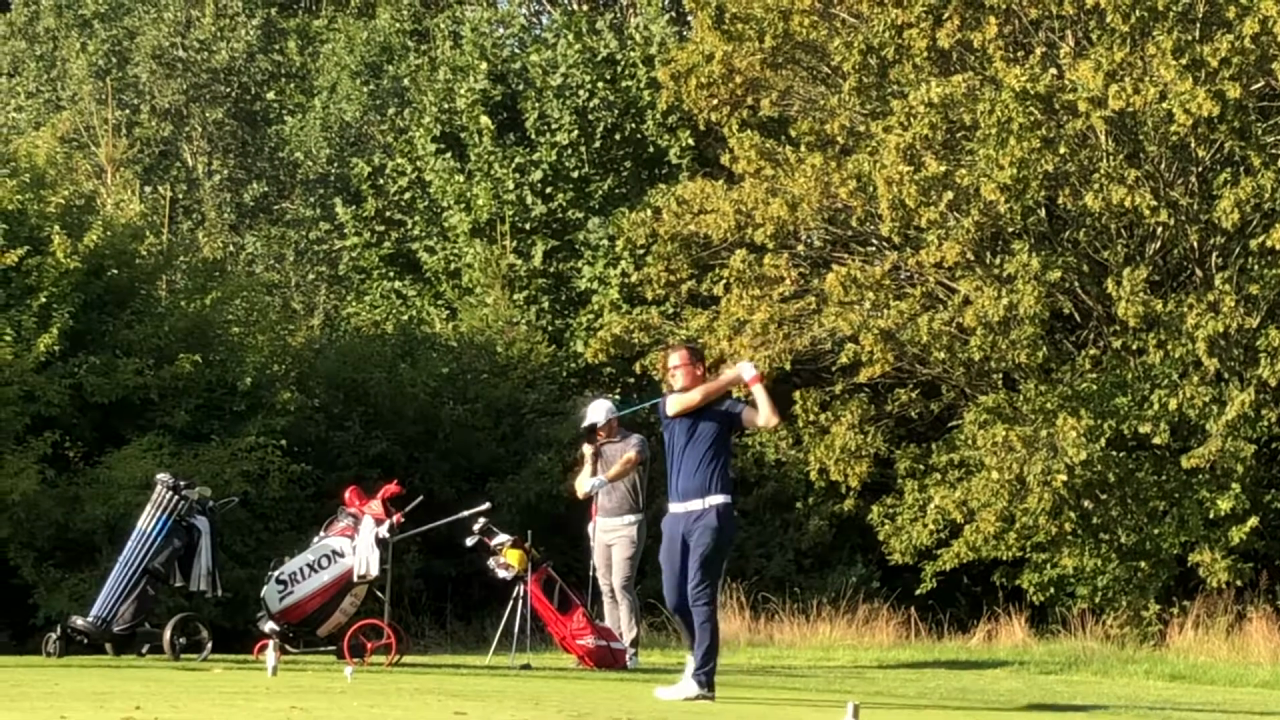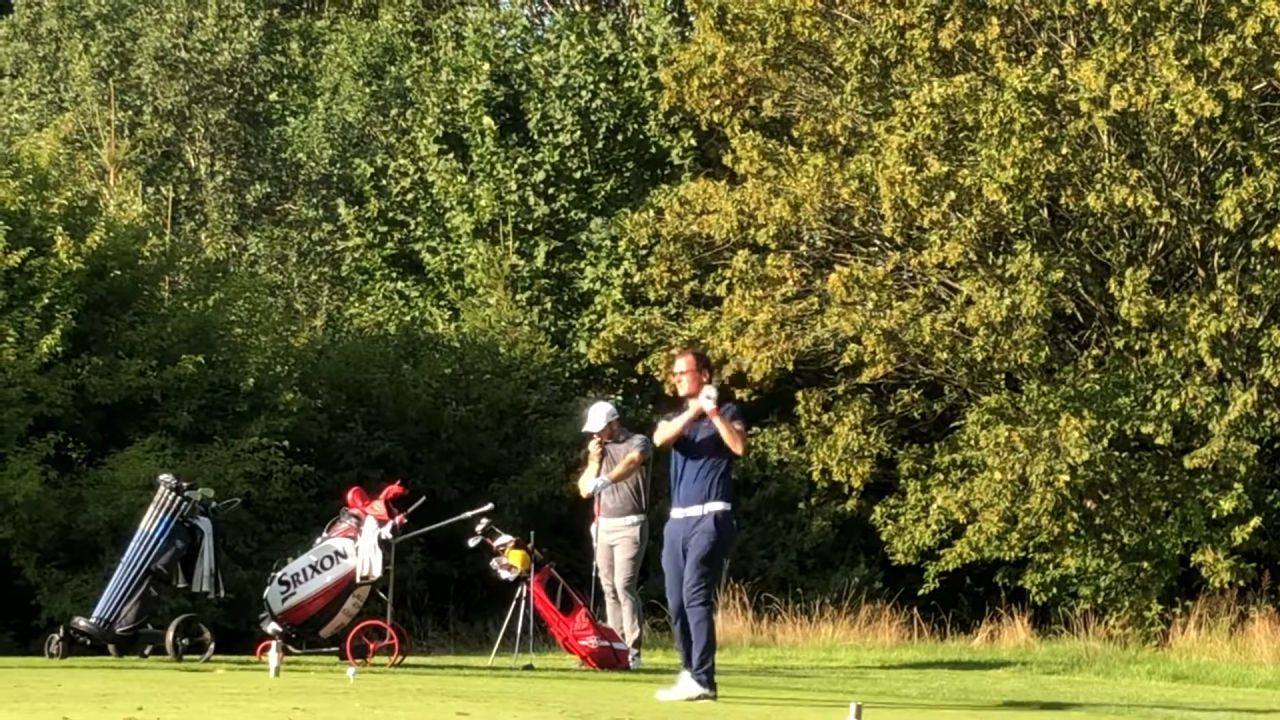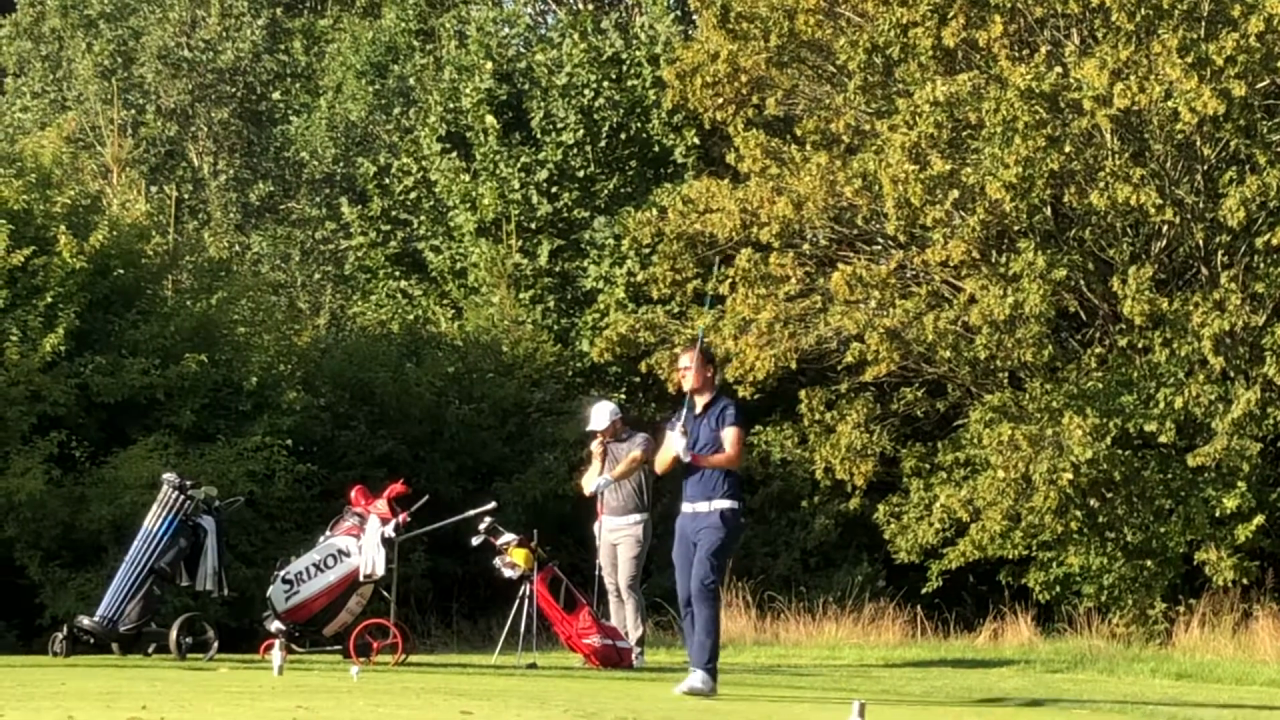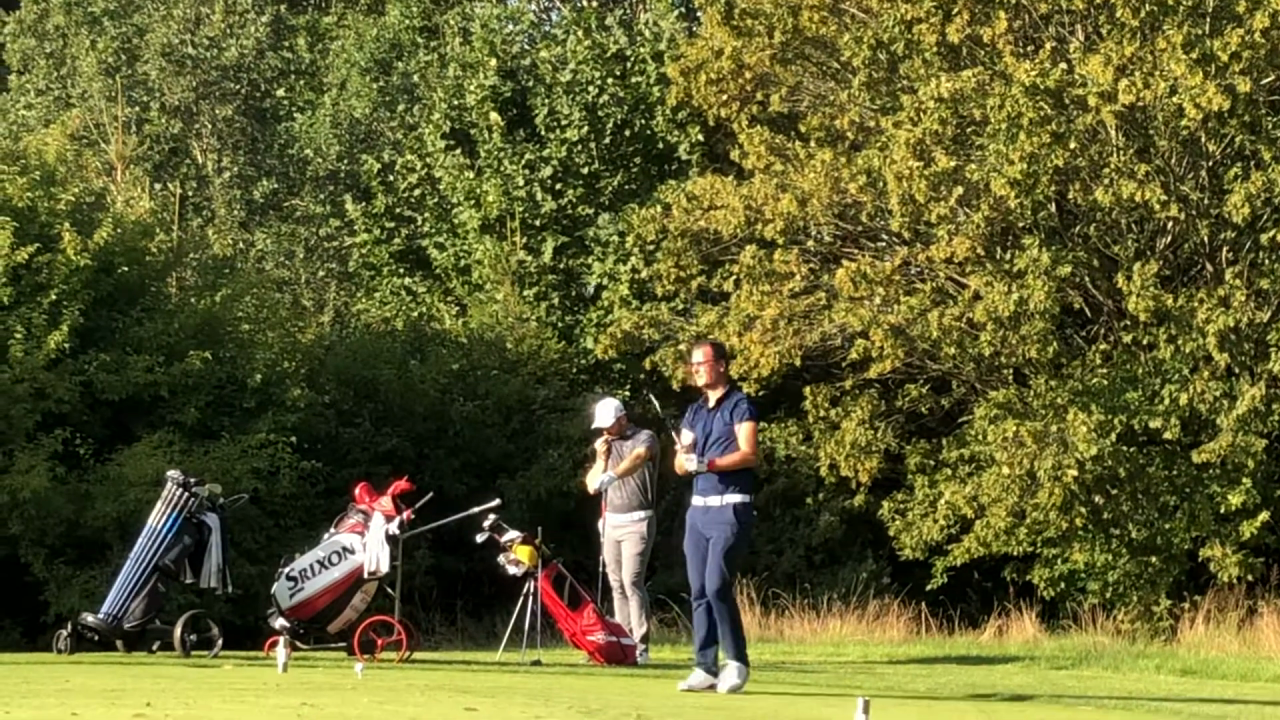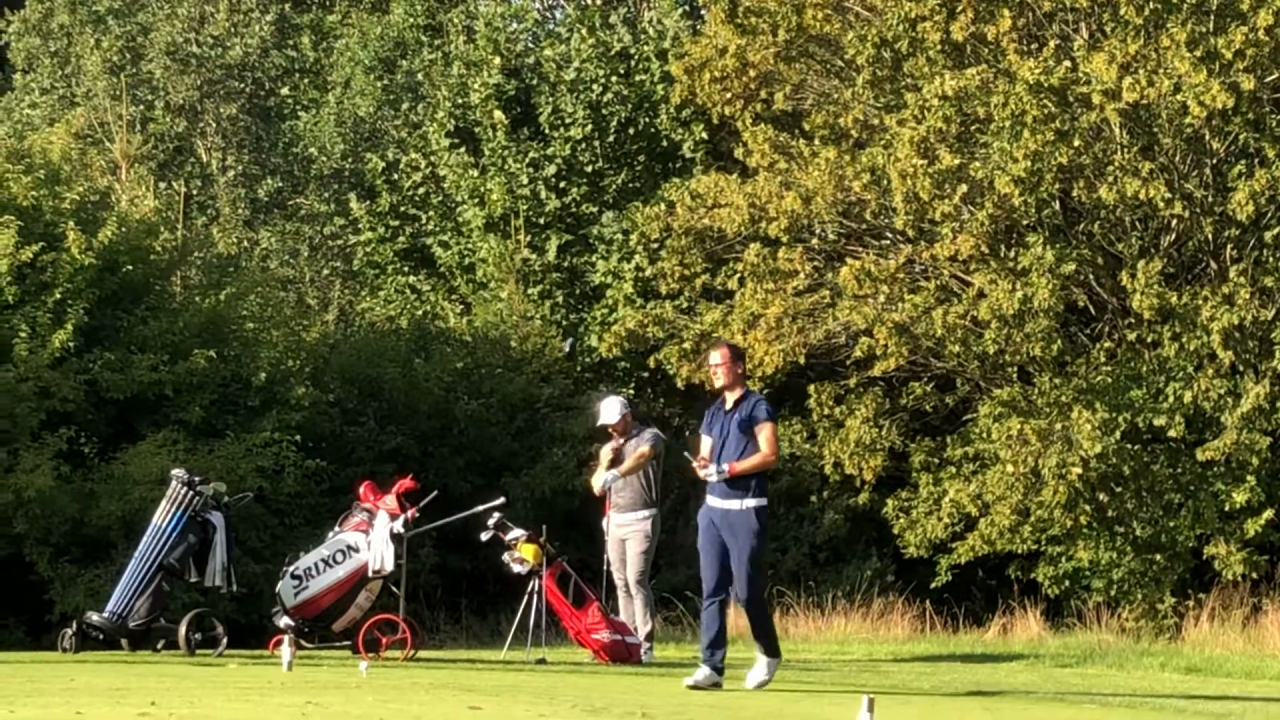
dt=0.2s
person 1, frame 1
left shoulder: (727, 407)
right shoulder: (668, 405)
left elbow: (770, 420)
right elbow: (689, 402)
left wrist: (753, 380)
right wrist: (730, 376)
left hip: (712, 512)
right hip: (676, 514)
left knee: (700, 593)
right knee: (675, 597)
left ankle: (702, 680)
right ankle: (699, 656)
person 1, frame 2
left shoulder: (727, 412)
right shoulder: (674, 417)
left elbow: (740, 447)
right elbow: (660, 438)
left wrist: (714, 411)
right wrist: (694, 410)
left hip: (712, 518)
right hip: (678, 520)
left knee: (697, 595)
right knee: (677, 602)
left ankle: (701, 679)
right ankle: (691, 670)
person 1, frame 3
left shoulder: (726, 409)
right shoulder: (681, 416)
left elbow: (733, 458)
right elbow: (660, 466)
left wrist: (692, 457)
right wrist: (673, 447)
left hip: (719, 514)
right hip: (688, 515)
left knee: (702, 588)
right knee: (686, 597)
left ankle: (705, 672)
right ankle: (699, 670)
person 1, frame 4
left shoulder: (739, 404)
right shoulder: (694, 411)
left elbow: (749, 454)
right elbow: (680, 466)
left wrist: (706, 463)
right wrist: (683, 455)
left hip: (730, 509)
right hip: (698, 509)
left knee: (717, 585)
right knee: (699, 590)
left ankle: (736, 661)
right ankle: (705, 668)
person 1, frame 5
left shoulder: (758, 406)
right shoulder: (712, 413)
left elbow: (770, 455)
right elbow: (706, 461)
left wrist: (728, 468)
right wrist: (702, 466)
left hip: (747, 511)
right hip: (713, 510)
left knee: (748, 590)
right knee: (712, 589)
left ankle: (769, 655)
right ankle: (711, 668)
person 2, frame 1
left shoulder: (635, 441)
right shoulder: (595, 449)
left elbow: (628, 463)
right elbow: (581, 492)
left wrist: (602, 480)
right wrist: (589, 462)
left hip: (627, 525)
right hip: (600, 526)
left knee: (622, 585)
right knee: (607, 588)
left ankle: (630, 651)
person 2, frame 2
left shoulder: (638, 442)
right shoulder: (598, 449)
left elbow: (631, 463)
right elbow: (584, 490)
left wrist: (605, 481)
right wrist: (594, 460)
left hip: (629, 526)
right hip: (603, 526)
left knee: (624, 586)
right knee: (609, 589)
left ankle: (633, 652)
person 2, frame 3
left shoulder: (640, 440)
right shoulder: (601, 448)
left elbow: (633, 462)
right elbow: (587, 488)
left wrist: (608, 479)
right wrist: (597, 459)
left hip: (633, 525)
right hip: (606, 525)
left knee: (628, 585)
right knee: (613, 588)
left ankle: (637, 650)
person 2, frame 4
left shoulder: (644, 437)
right shoulder: (605, 445)
left elbow: (637, 459)
right elbow: (591, 487)
left wrist: (612, 475)
right wrist: (601, 457)
left hip: (637, 521)
right hip: (610, 522)
left knee: (632, 582)
right knee: (617, 585)
left ankle: (641, 647)
person 2, frame 5
left shoulder: (649, 436)
right shoulder: (609, 447)
left elbow: (641, 457)
right elbow: (598, 489)
left wrist: (616, 474)
right wrist: (605, 464)
left hip: (641, 520)
right hip: (614, 521)
left knee: (636, 580)
right knee: (621, 583)
left ankle: (645, 646)
